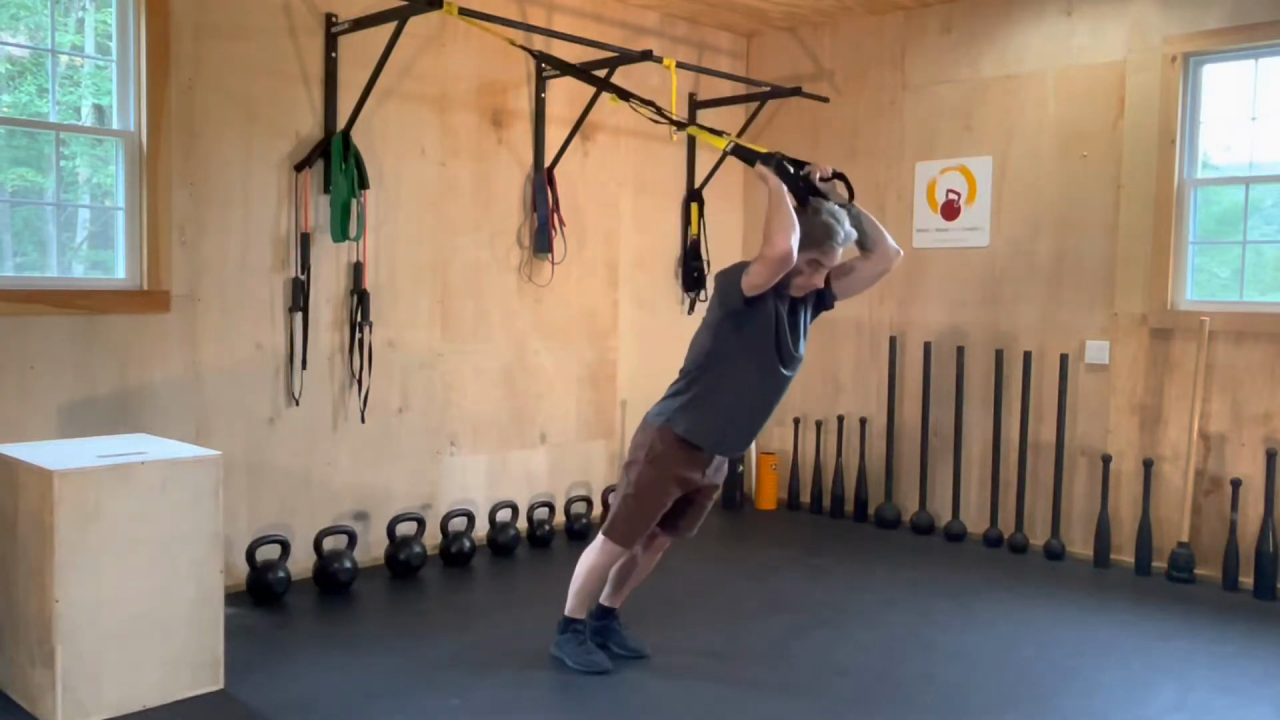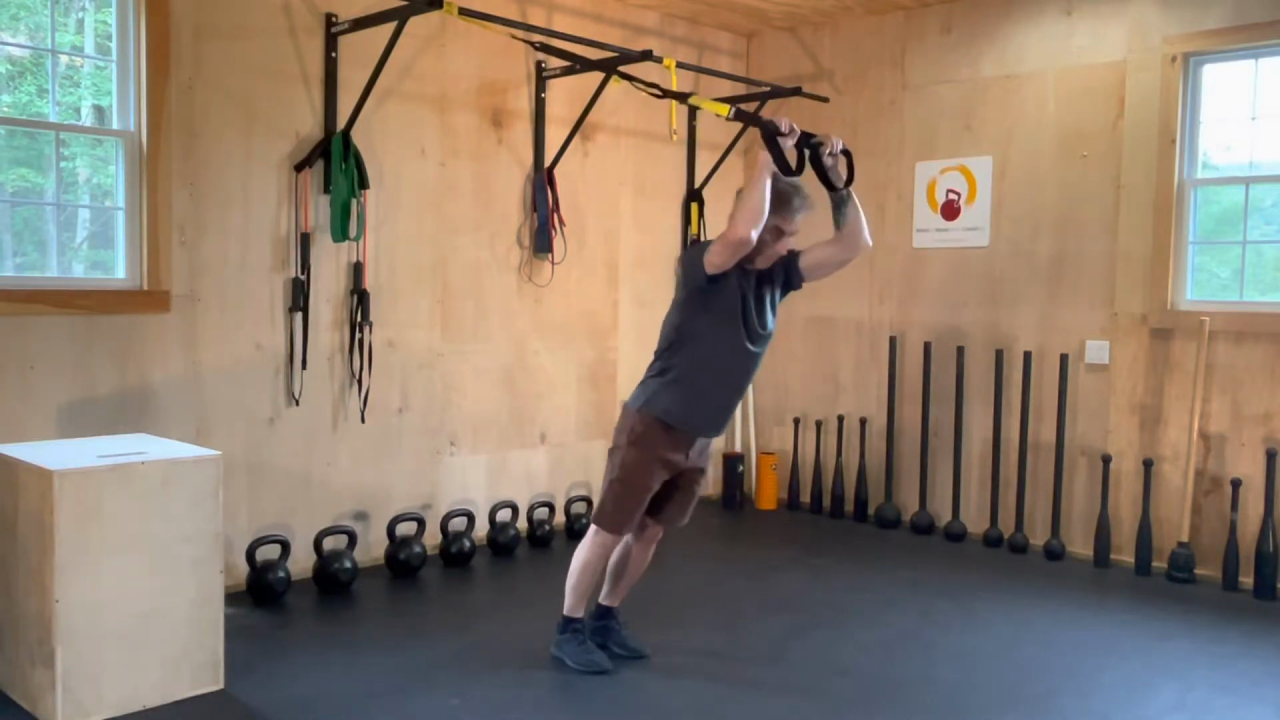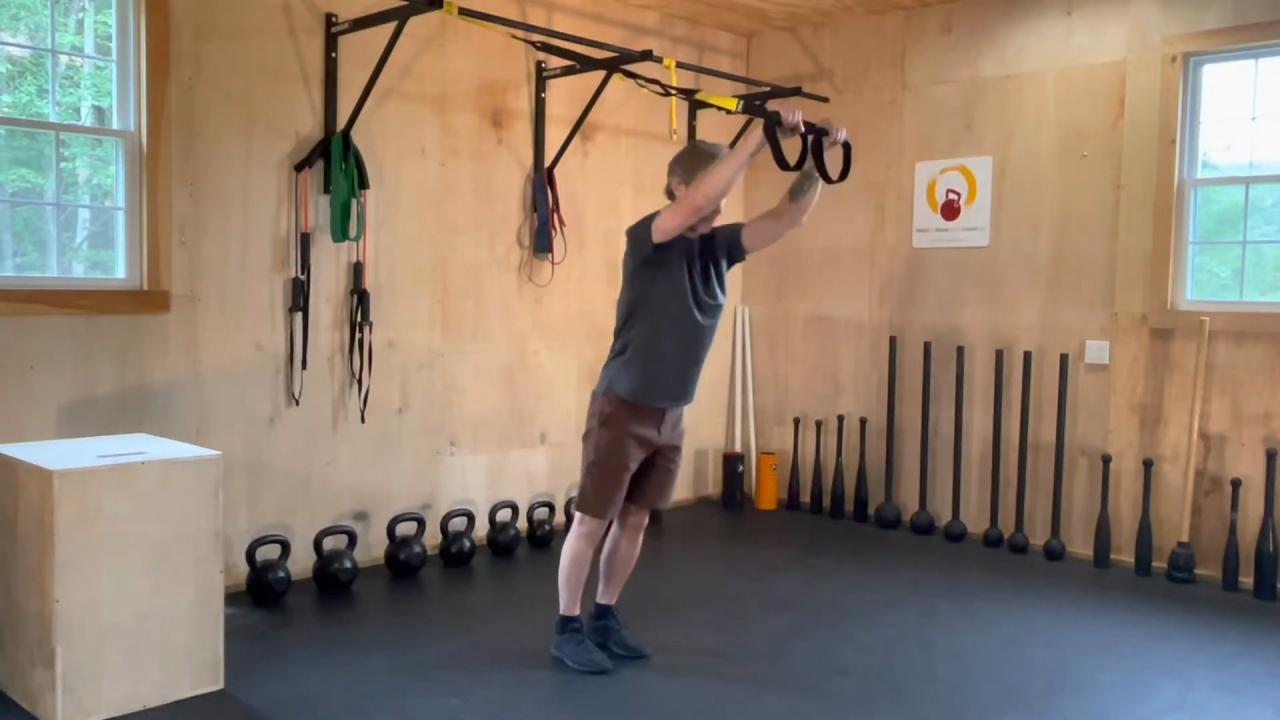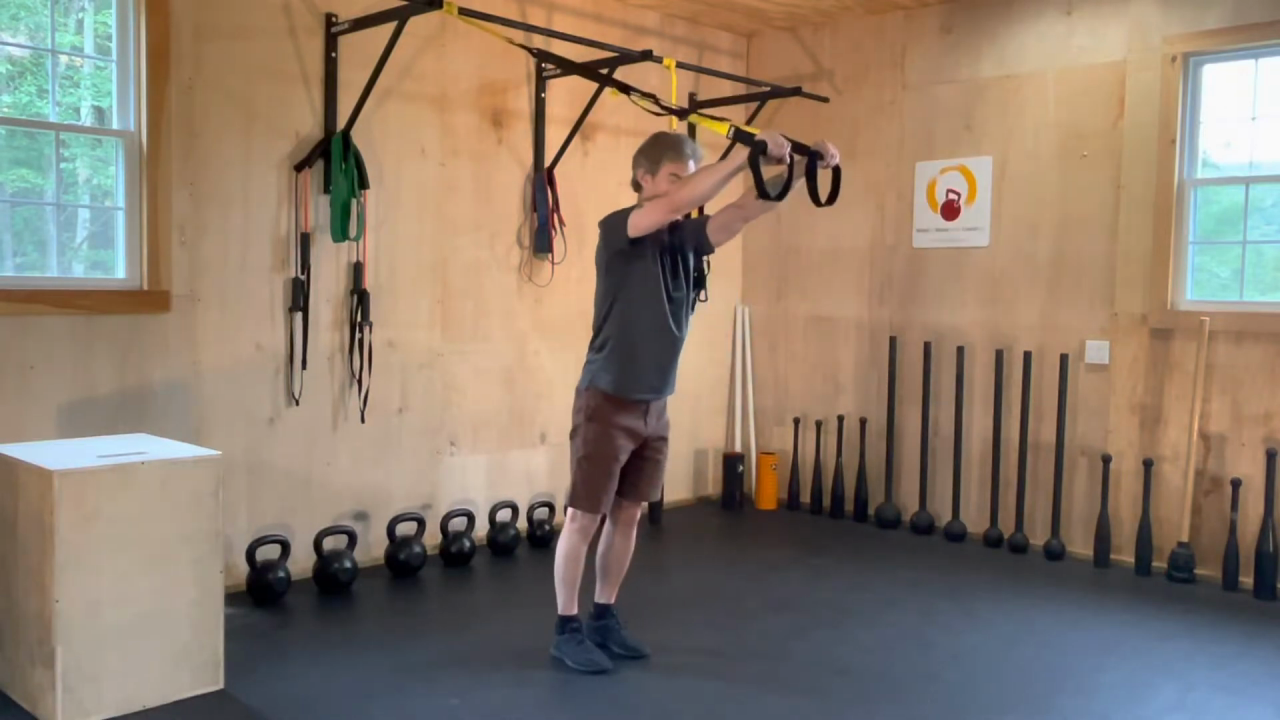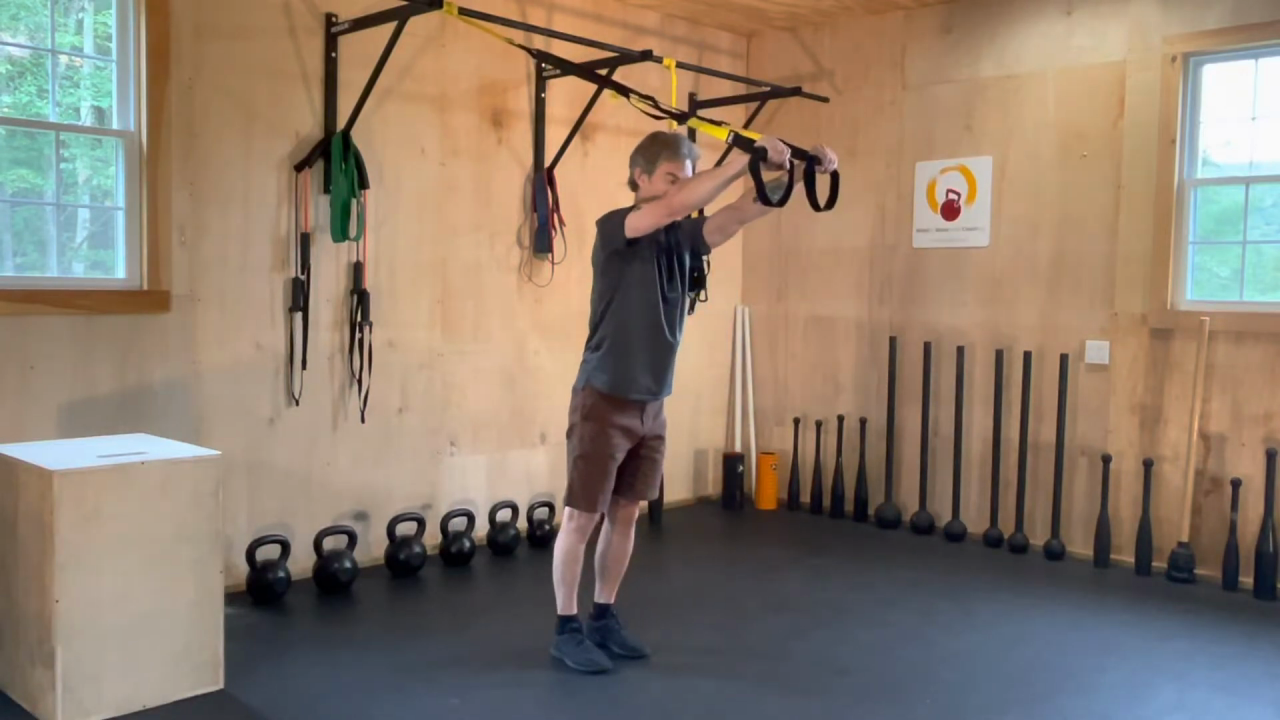
dt=0.4s
person 1, frame 1
left shoulder: (808, 297)
right shoulder: (738, 286)
left elbow: (885, 255)
right elbow: (778, 252)
left wrist: (835, 198)
right wrist: (775, 184)
left hip: (714, 455)
right hip: (670, 442)
left knee: (655, 542)
right knee: (616, 541)
left ankle: (604, 620)
right ankle: (569, 631)
person 1, frame 2
left shoulder: (776, 274)
right shoulder: (703, 265)
left elbow: (853, 244)
right elbow: (740, 236)
left wrist: (834, 174)
right wrist: (767, 158)
left hip: (699, 438)
right hip: (651, 427)
left knee: (647, 533)
right knee: (607, 532)
left ankle: (604, 620)
right ankle: (568, 630)
person 1, frame 3
left shoulder: (718, 246)
right shoulder: (646, 240)
left elbow: (788, 215)
right elbow: (697, 202)
left wrist: (816, 158)
right wrist: (758, 137)
left hip: (669, 415)
right hip: (621, 409)
left knee: (635, 521)
right knee: (592, 522)
left ankle: (604, 619)
right ankle: (567, 630)
person 1, frame 4
left shoulder: (685, 237)
right shoulder: (618, 231)
left elbow: (748, 209)
right elbow: (675, 203)
left wrist: (799, 170)
right wrist: (747, 153)
left hip: (654, 406)
right hip: (606, 403)
left knee: (626, 516)
right knee: (584, 518)
left ankle: (603, 619)
right ankle: (567, 630)
person 1, frame 5
left shoulder: (682, 237)
right shoulder: (615, 229)
left elbow: (744, 210)
right elbow: (673, 206)
left wrist: (795, 173)
right wrist: (747, 159)
left hip: (650, 405)
right hip: (603, 402)
left knee: (624, 515)
right knee: (581, 518)
left ankle: (603, 619)
right ankle: (567, 630)
